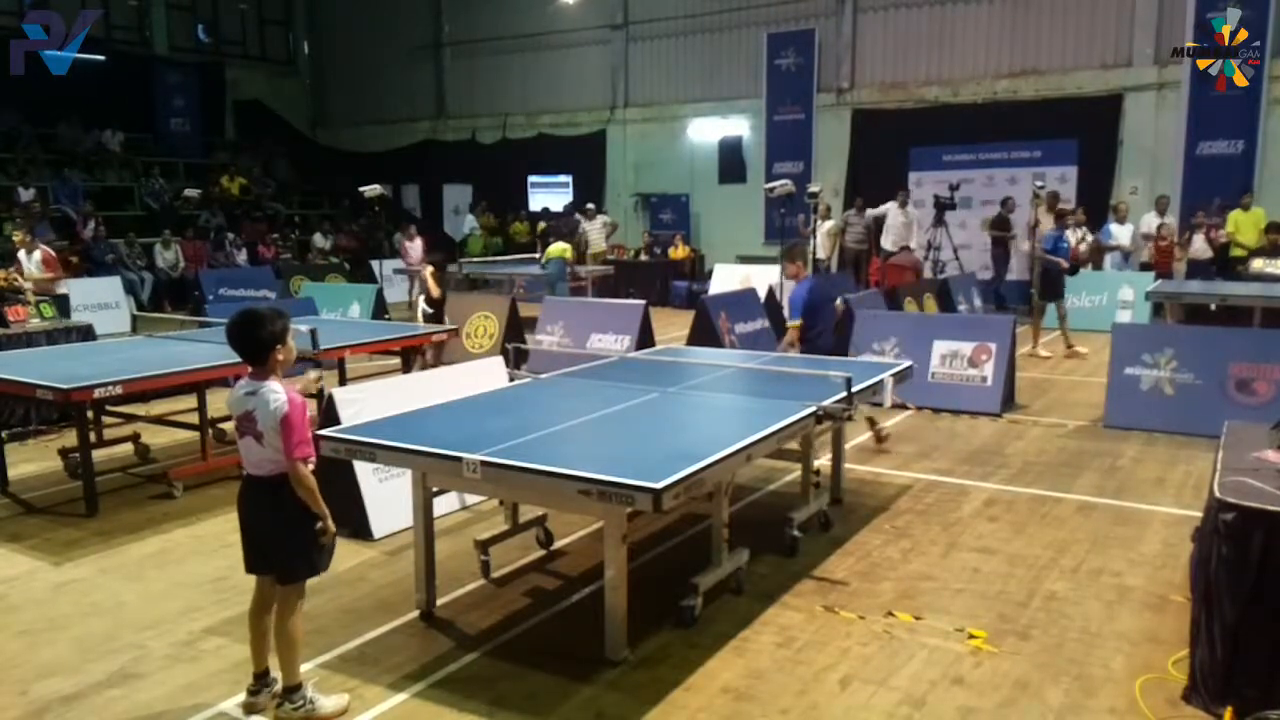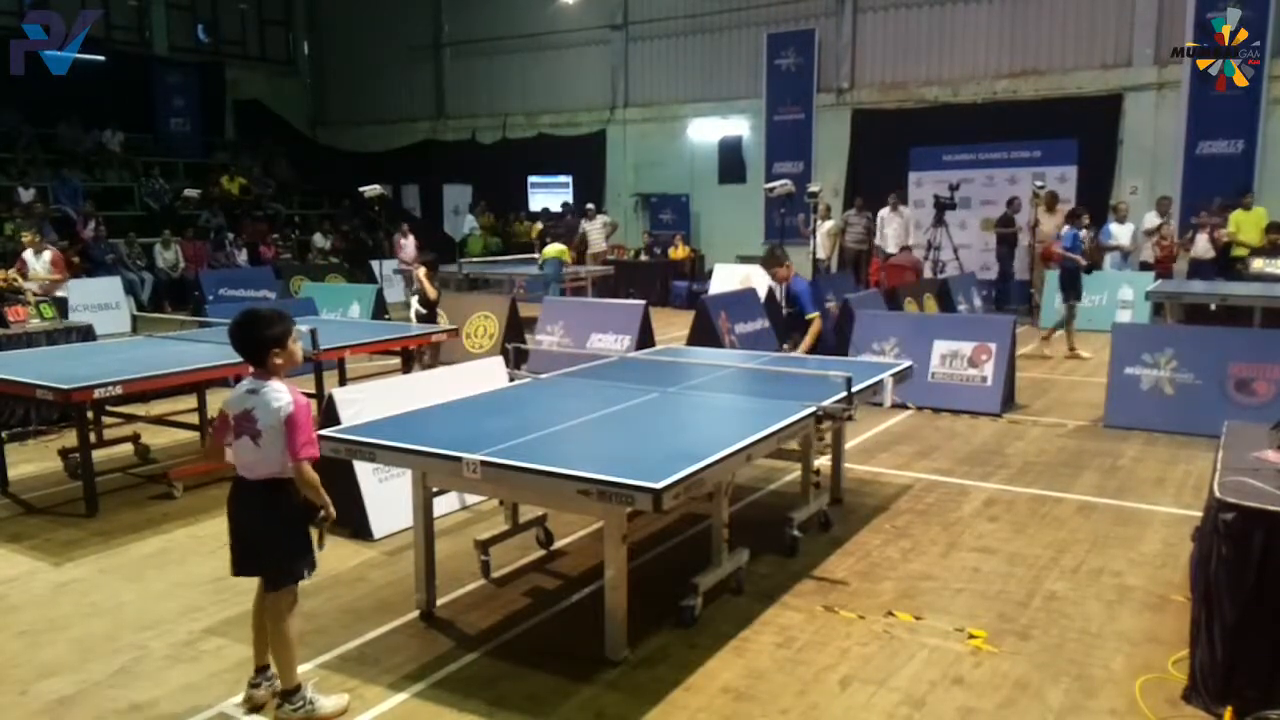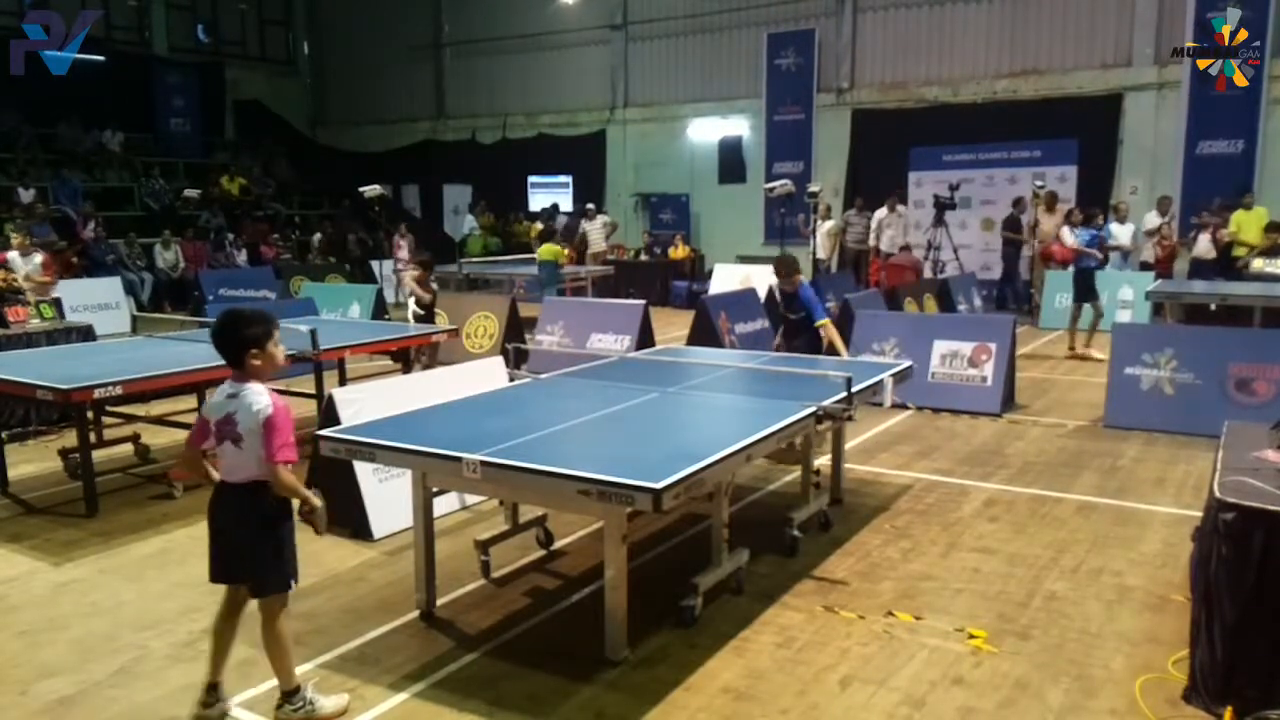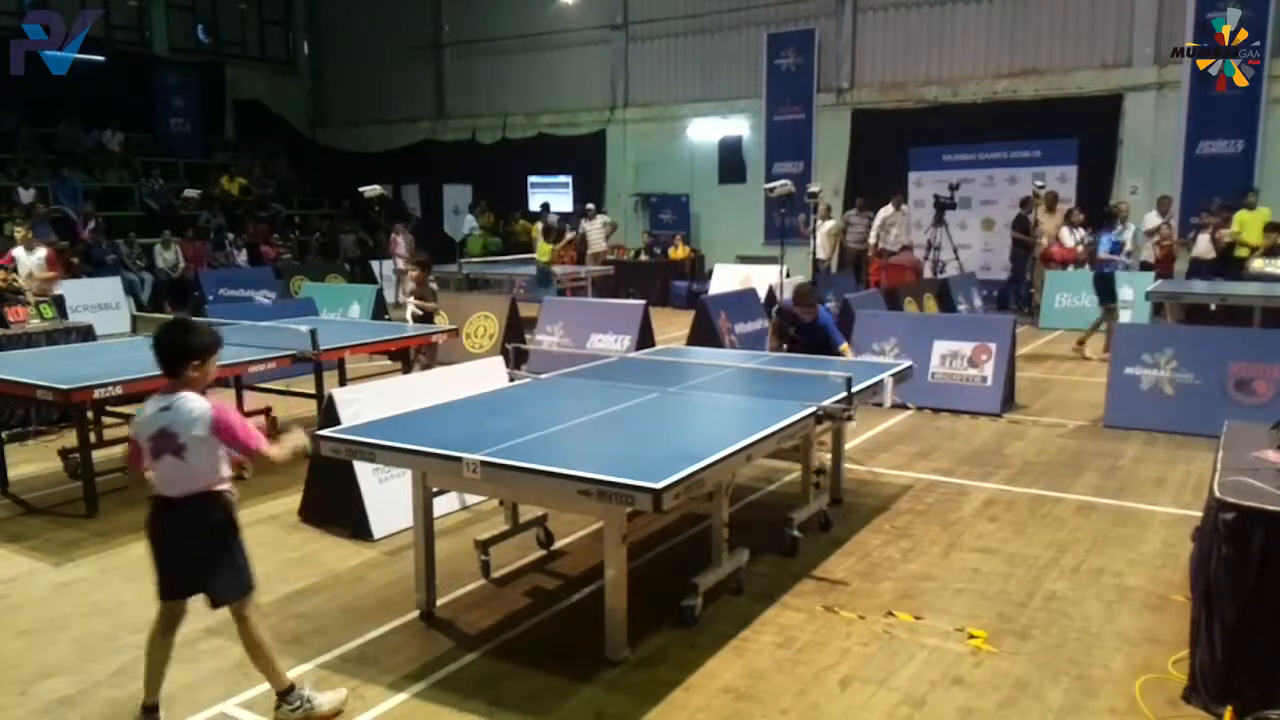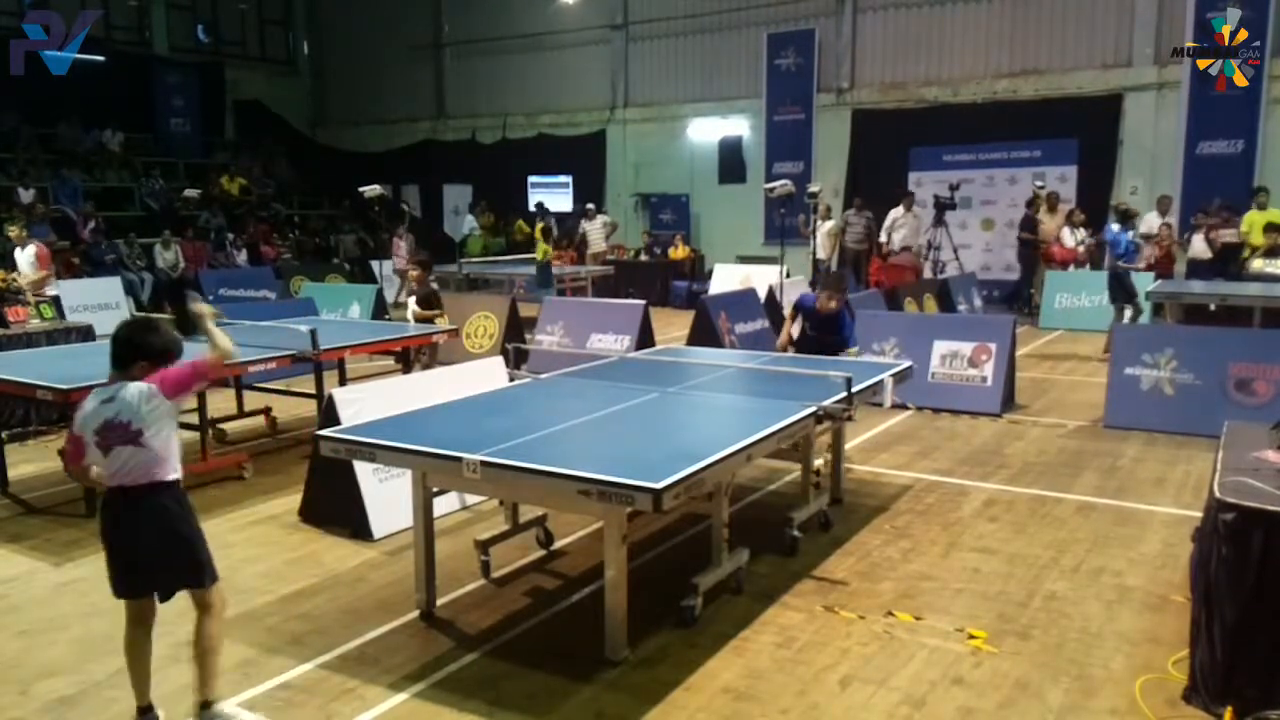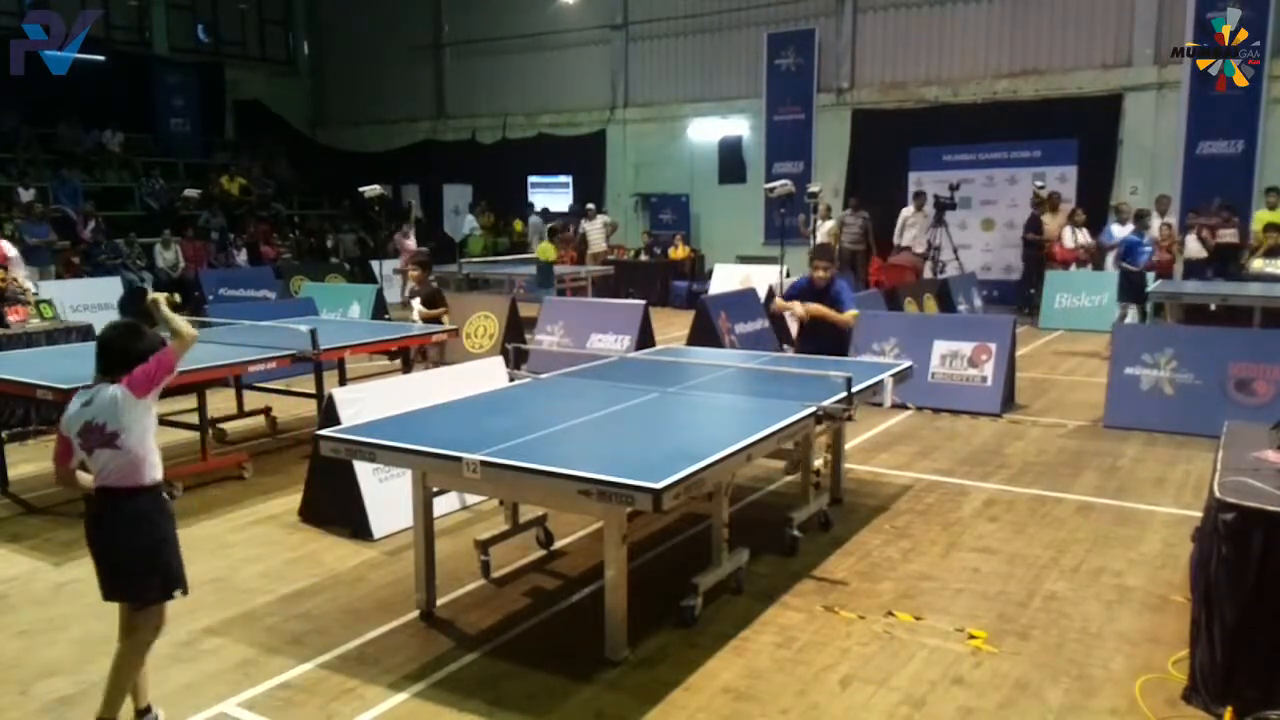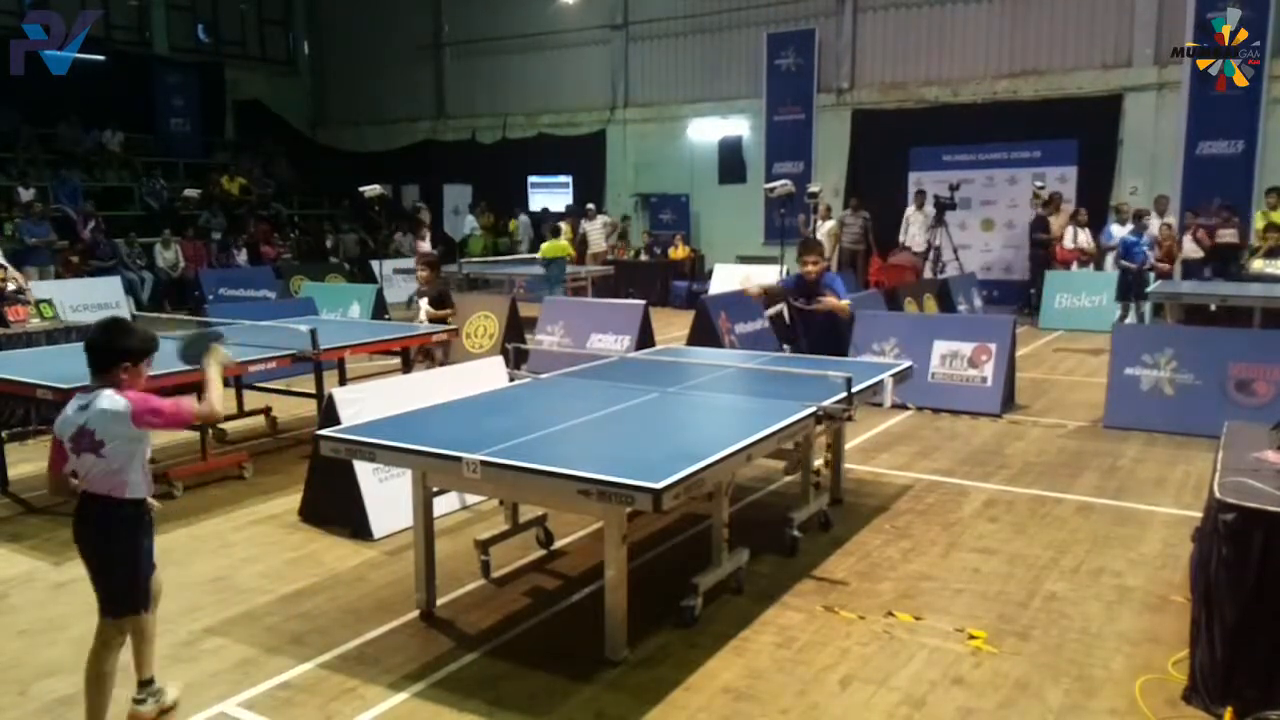
dt=0.3s
person 1, frame 1
left shoulder: (239, 392)
right shoulder: (289, 403)
right elbow: (298, 473)
right wrist: (325, 516)
left hip: (252, 495)
right hip: (284, 501)
left knee: (264, 593)
right knee: (289, 600)
left ankle: (261, 685)
person 1, frame 2
left shoulder: (237, 395)
right shoulder: (292, 403)
left elbow: (212, 450)
right elbow: (303, 473)
right wrist: (325, 504)
left hip: (244, 497)
right hip: (279, 502)
left knee: (267, 592)
right knee: (282, 602)
left ankle: (261, 678)
person 1, frame 3
left shoulder: (216, 400)
right shoulder: (270, 406)
left elbow: (192, 461)
right elbow: (279, 476)
right wrist: (310, 499)
left hip: (225, 504)
right hip: (262, 508)
left knee: (234, 598)
right knee: (274, 608)
person 1, frame 4
left shoulder: (144, 414)
right shoulder: (211, 413)
left elbow: (139, 474)
right elbow: (270, 457)
right wrist: (293, 443)
left hip: (165, 518)
right hip: (207, 517)
left knee: (170, 614)
right knee: (244, 613)
person 1, frame 5
left shoulder: (87, 408)
right shoulder: (156, 392)
left elbow: (77, 470)
right elbow: (225, 353)
right wrist: (205, 320)
left hip: (118, 514)
right hip: (164, 508)
left knee: (139, 617)
right knee: (211, 604)
person 1, frame 6
left shoulder: (74, 410)
right shoulder: (131, 393)
left elbow: (66, 477)
right elbow: (187, 337)
right wrist: (160, 308)
left hip: (103, 514)
right hip: (143, 512)
left knee: (132, 617)
right knee: (148, 625)
person 1, frame 7
left shoulder: (69, 414)
right shoulder: (135, 408)
left elbow: (57, 484)
right elbow: (211, 412)
right wrist: (212, 366)
left hip: (90, 517)
right hip: (123, 522)
left knee: (147, 593)
right knee: (114, 630)
